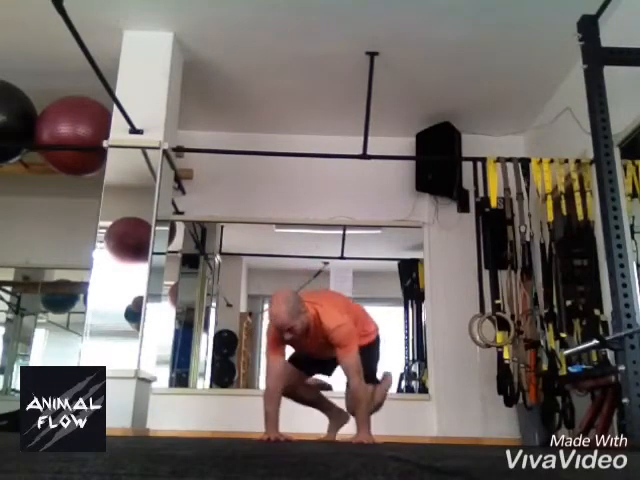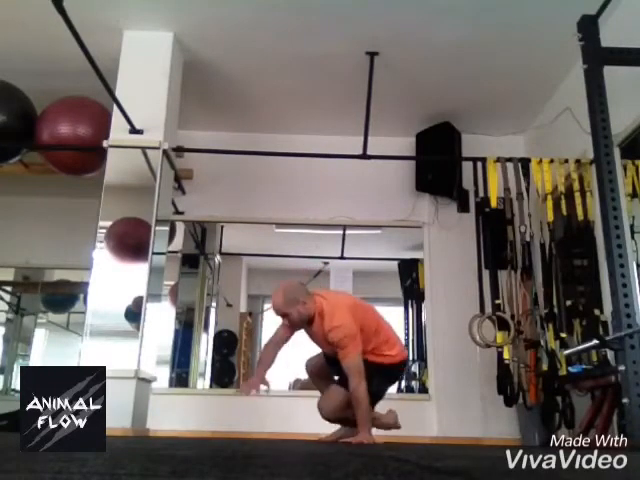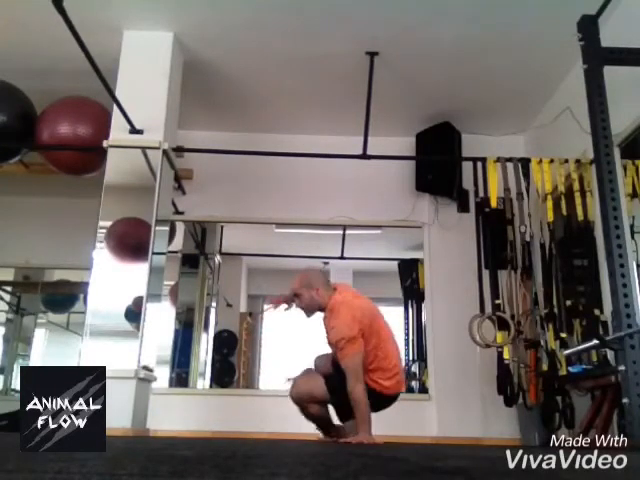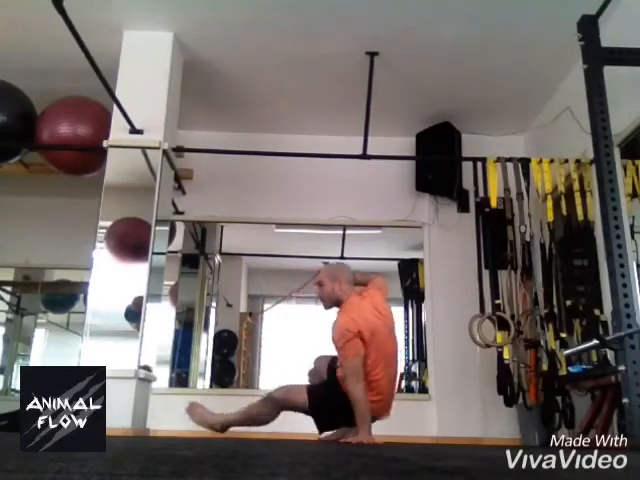
dt=0.4s
person 1, frame 1
left shoulder: (335, 321)
right shoulder: (279, 323)
left elbow: (355, 379)
right elbow: (274, 378)
left wrist: (363, 432)
right wrist: (271, 429)
left hip: (361, 339)
left knee: (357, 408)
right knee: (284, 384)
left ankle: (382, 385)
right ankle: (335, 414)
person 1, frame 2
left shoulder: (338, 322)
right shoulder: (306, 307)
left elbow: (356, 380)
right elbow: (274, 342)
left wrist: (364, 432)
right wrist: (259, 375)
left hip: (387, 359)
right hip: (366, 348)
left knee: (328, 408)
right knee: (313, 367)
left ankle: (382, 420)
right ankle: (354, 423)
person 1, frame 3
left shoulder: (341, 323)
right shoulder: (340, 292)
left elbow: (355, 383)
right elbow: (324, 286)
left wrist: (364, 434)
right wrist: (290, 296)
left hip: (380, 387)
right hip: (380, 372)
left knee: (299, 389)
right knee: (322, 363)
right ankle: (350, 425)
person 1, frame 4
left shoulder: (346, 324)
right shoulder: (374, 298)
left elbow: (356, 384)
right elbow: (377, 279)
left wrist: (364, 433)
left hip: (367, 401)
right hip: (378, 392)
left knee: (280, 397)
right knee: (321, 366)
left ankle: (222, 422)
right ankle: (346, 426)
